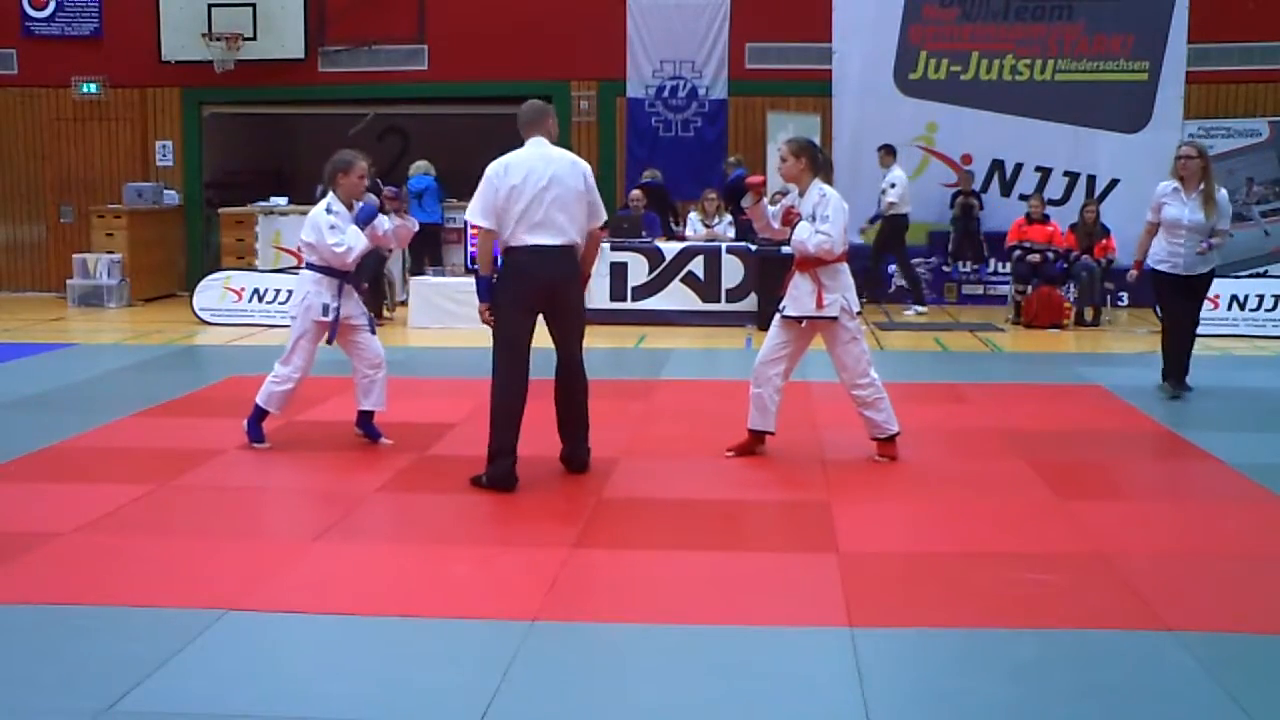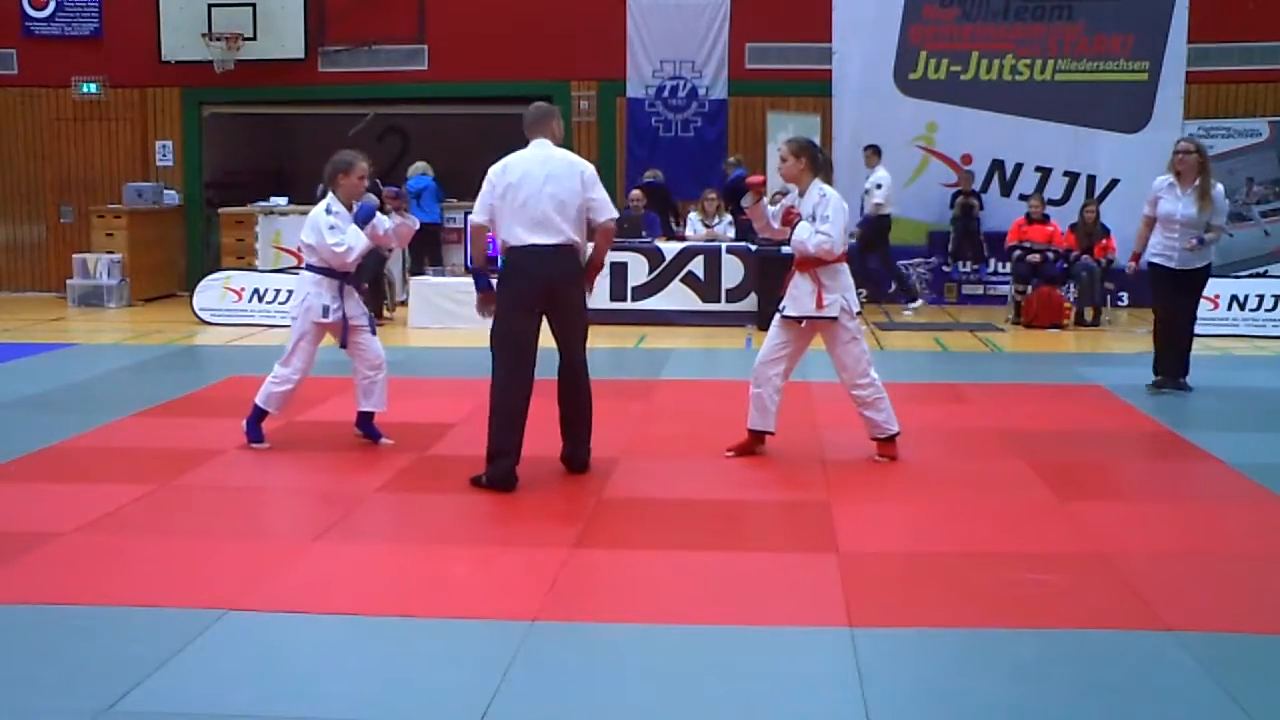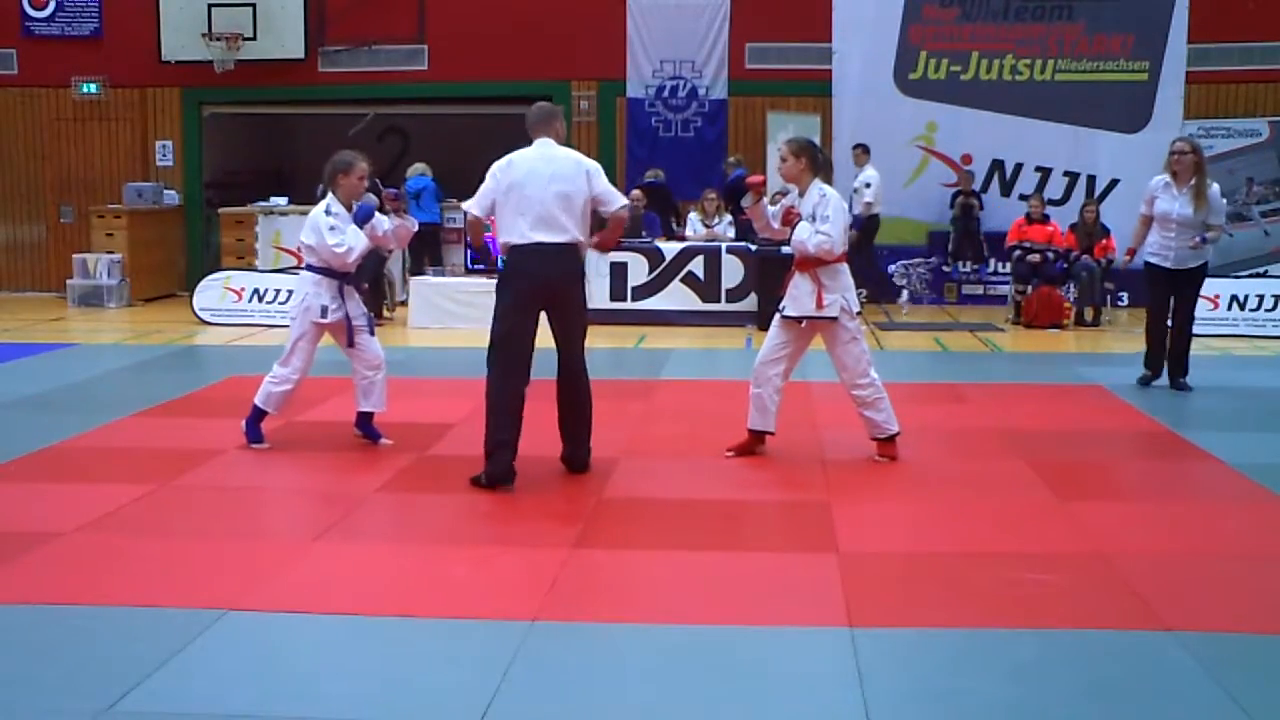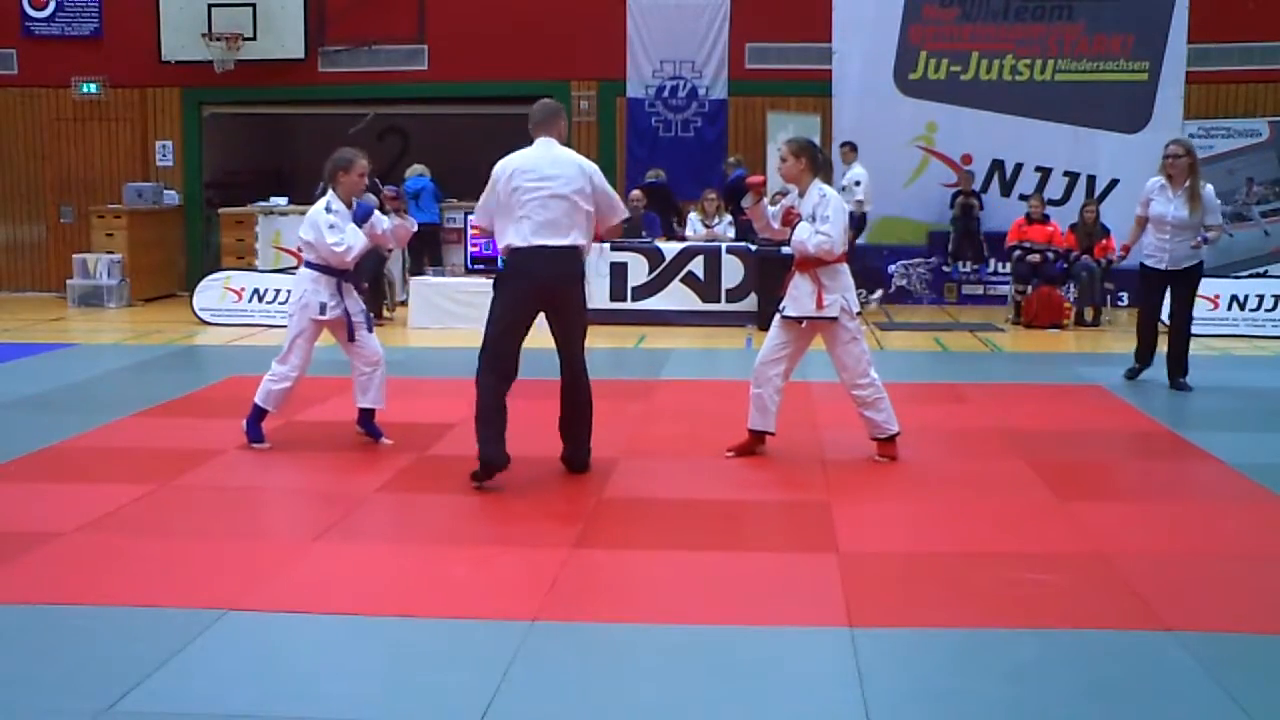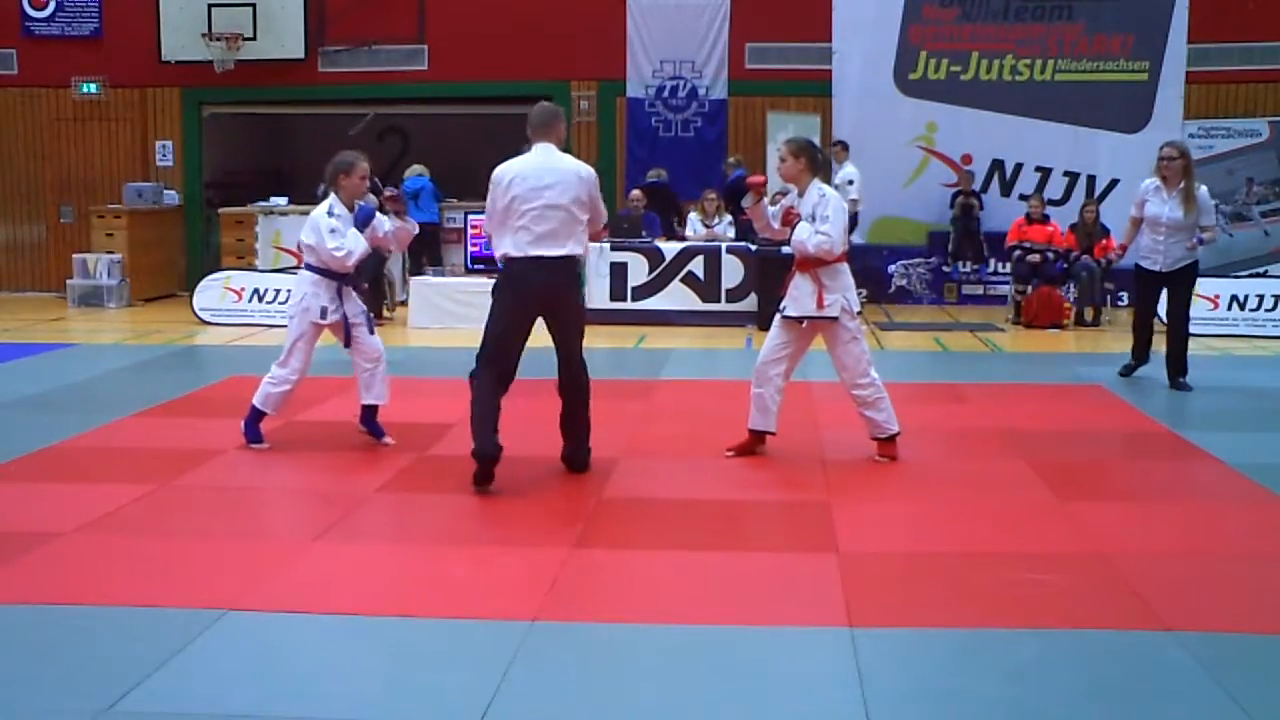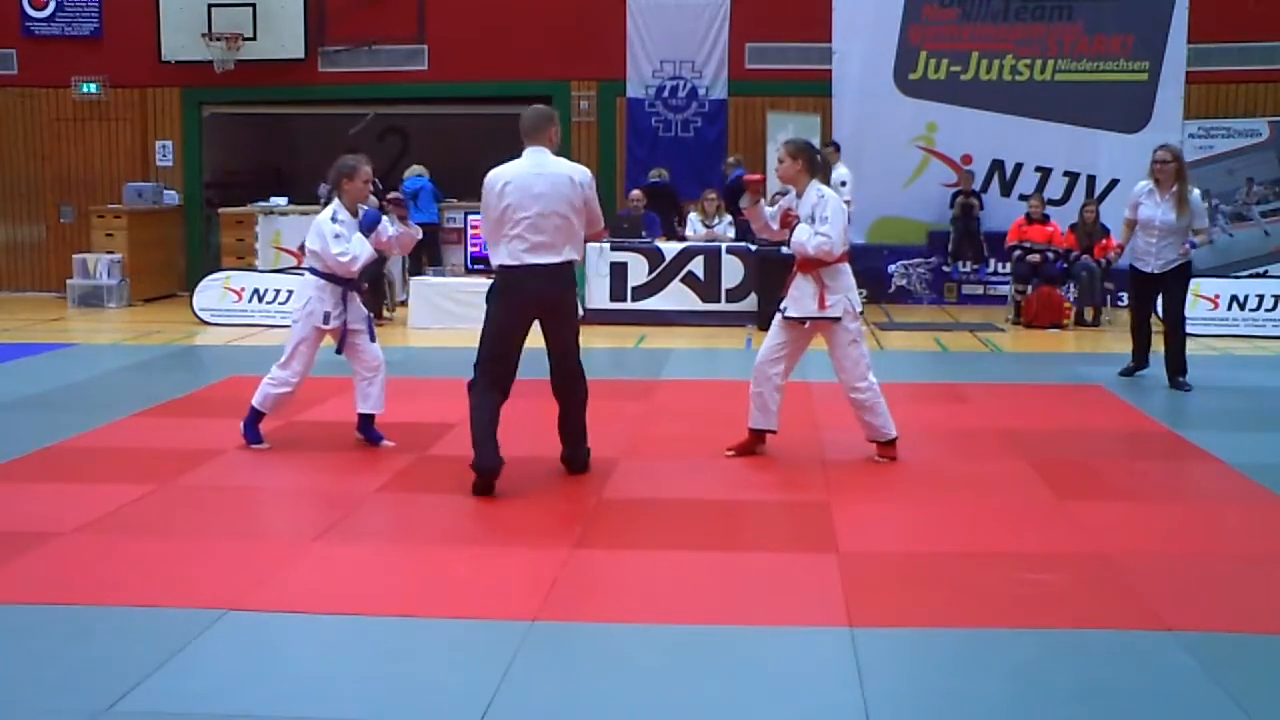
dt=0.1s
person 1, frame 1
left shoulder: (501, 167)
right shoulder: (576, 165)
left elbow: (485, 234)
right elbow: (594, 232)
left wrist: (485, 290)
right wrist: (581, 274)
left hip: (520, 267)
right hip: (564, 267)
left knee: (510, 369)
right knee: (570, 361)
left ankle: (502, 469)
right ankle: (576, 453)
person 1, frame 2
left shoulder: (503, 168)
right shoulder: (579, 166)
left elbow: (478, 229)
right elbow: (606, 227)
left wrist: (482, 283)
right wrist: (591, 269)
left hip: (520, 268)
right hip: (564, 267)
left knee: (512, 369)
right knee: (573, 362)
left ankle: (502, 468)
right ankle: (577, 454)
person 1, frame 3
left shoulder: (505, 166)
right shoulder: (582, 165)
left elbow: (474, 221)
right elbow: (618, 213)
left wrist: (486, 245)
right wrist: (606, 240)
left hip: (522, 267)
right hip: (566, 266)
left knee: (506, 367)
right knee: (572, 361)
left ankle: (500, 464)
right ankle: (576, 453)
person 1, frame 4
left shoulder: (507, 166)
right shoulder: (584, 167)
left elbow: (484, 223)
right elbow: (614, 223)
left hip: (521, 268)
right hip: (566, 268)
left knee: (496, 363)
right knee: (572, 362)
left ankle: (492, 452)
right ankle: (577, 453)
person 1, frame 5
left shoulder: (504, 173)
right shoulder: (583, 173)
left elbow: (494, 228)
right elbow: (596, 229)
left hip: (518, 276)
right hip: (563, 276)
left knee: (491, 367)
right knee: (572, 367)
left ankle: (486, 447)
right ankle: (577, 452)
person 1, frame 6
left shoulder: (496, 178)
right shoulder: (579, 176)
right elbow: (595, 232)
left hip: (512, 283)
right hip: (558, 281)
left knee: (490, 376)
right knee: (567, 369)
left ankle: (486, 461)
right ankle: (576, 453)
person 2, frame 1
left shoulder: (828, 198)
right shoulder: (795, 200)
left elbow: (830, 246)
right elbow: (768, 228)
left wrist: (797, 226)
right wrist: (755, 199)
left hip: (831, 291)
right hip: (801, 289)
left knee: (857, 371)
right knee: (767, 364)
left ankle: (886, 436)
right ankle: (756, 436)
person 2, frame 2
left shoulder: (828, 199)
right shoulder: (795, 199)
left elbow: (830, 246)
right elbow: (767, 227)
left wrist: (797, 226)
right wrist: (756, 199)
left hip: (830, 291)
right hip: (800, 289)
left knee: (857, 371)
right knee: (767, 364)
left ankle: (886, 436)
right ankle: (756, 436)
person 2, frame 3
left shoulder: (829, 198)
right shoulder: (795, 200)
left elbow: (830, 246)
right elbow: (768, 227)
left wrist: (797, 226)
right wrist: (756, 199)
left hip: (831, 292)
right hip: (800, 289)
left knee: (856, 372)
right knee: (767, 364)
left ankle: (886, 436)
right ankle: (756, 436)
person 2, frame 4
left shoulder: (828, 199)
right shoulder: (795, 200)
left elbow: (829, 247)
right elbow: (768, 227)
left wrist: (797, 227)
right wrist: (756, 199)
left hip: (830, 292)
right hip: (801, 289)
left knee: (857, 372)
right knee: (768, 364)
left ankle: (886, 436)
right ankle: (756, 436)
person 2, frame 5
left shoulder: (828, 198)
right shoulder: (795, 199)
left elbow: (829, 246)
right elbow: (767, 227)
left wrist: (796, 227)
right wrist: (756, 198)
left hip: (832, 292)
right hip: (801, 290)
left knee: (857, 372)
right knee: (769, 365)
left ankle: (886, 436)
right ankle: (757, 436)
person 2, frame 6
left shoulder: (827, 199)
right shoulder: (793, 200)
left elbow: (829, 247)
right elbow: (765, 227)
left wrist: (795, 229)
right wrist: (753, 199)
left hip: (832, 292)
right hip: (802, 290)
left knee: (855, 374)
right knee: (768, 364)
left ankle: (885, 439)
right ankle: (757, 436)
person 3, frame 1
left shoulder: (359, 211)
right shoulder: (322, 214)
right elbow: (341, 255)
right wrist: (360, 226)
left hip: (344, 293)
right hip: (316, 293)
left knee: (372, 357)
right knee: (295, 365)
left ankle: (365, 423)
right ankle: (255, 422)
person 3, frame 2
left shoulder: (359, 211)
right shoulder: (322, 215)
left elbow: (395, 239)
right elbow: (342, 255)
right wrist: (360, 225)
left hip: (345, 294)
right hip: (317, 293)
left knee: (373, 358)
right knee: (295, 365)
left ankle: (365, 423)
right ankle: (254, 422)
person 3, frame 3
left shoulder: (360, 211)
right shoulder: (322, 215)
left elbow: (394, 239)
right elbow: (341, 255)
right wrist: (359, 226)
left hip: (344, 294)
right hip: (316, 294)
left knee: (372, 358)
right knee: (293, 365)
left ankle: (364, 423)
right ankle: (253, 422)
person 3, frame 4
left shoulder: (360, 209)
right shoulder: (322, 212)
left elbow: (394, 238)
right elbow: (341, 253)
right wrist: (359, 224)
left hip: (343, 291)
right hip: (315, 291)
left knee: (371, 355)
right knee: (292, 361)
left ankle: (366, 421)
right ankle: (254, 421)
person 3, frame 5
left shoulder: (361, 211)
right shoulder: (323, 216)
left elbow: (396, 241)
right elbow: (340, 258)
left wrist: (399, 215)
right wrist: (359, 229)
left hip: (342, 294)
right hip: (314, 293)
left knee: (372, 354)
right knee: (291, 365)
left ankle: (369, 421)
right ankle: (252, 423)
person 3, frame 6
left shoulder: (365, 215)
right shoulder: (327, 221)
left elbow: (399, 245)
right elbow: (345, 263)
left wrist: (402, 219)
right wrist: (365, 234)
left hip: (346, 299)
right hip: (318, 297)
left knee: (372, 362)
right knee: (292, 367)
left ankle: (366, 428)
right ankle: (251, 423)
person 4, frame 1
left shoulder: (1217, 196)
right shoulder: (1164, 190)
left elbow: (1221, 235)
right elbow: (1150, 230)
left wrist: (1210, 245)
right wrist: (1137, 264)
left hip: (1199, 271)
right hip: (1164, 267)
left knee: (1188, 323)
right knee: (1171, 322)
left ankle: (1179, 376)
right ankle: (1171, 379)
person 4, frame 2
left shoulder: (1214, 191)
right shoulder: (1160, 185)
left elbow: (1216, 231)
right elbow: (1147, 224)
left wrist: (1202, 241)
right wrist: (1135, 256)
left hip: (1196, 266)
right hip: (1161, 261)
left knee: (1185, 320)
right knee: (1164, 316)
left ankle: (1178, 374)
right ankle: (1162, 374)
person 4, frame 3
left shoulder: (1210, 191)
right shoulder: (1157, 184)
left elbow: (1216, 231)
right elbow: (1144, 222)
left wrist: (1203, 240)
right wrist: (1131, 251)
left hip: (1192, 265)
right hip: (1157, 261)
left knee: (1183, 319)
right knee: (1156, 315)
left ankle: (1178, 374)
right ankle: (1152, 368)
person 4, frame 4
left shoulder: (1204, 192)
right shoulder: (1153, 186)
left elbow: (1216, 231)
right elbow: (1140, 223)
left wrist: (1204, 239)
right wrist: (1126, 248)
left hip: (1187, 265)
right hip: (1152, 262)
left knee: (1181, 319)
right knee: (1147, 314)
left ankle: (1177, 375)
right ankle: (1142, 360)
person 4, frame 5
left shoulder: (1199, 194)
right shoulder: (1147, 188)
left elbow: (1210, 231)
right elbow: (1134, 223)
left wrist: (1200, 240)
right wrist: (1123, 246)
left hip: (1183, 266)
right hip: (1146, 263)
left knee: (1178, 319)
right knee: (1142, 314)
left ankle: (1177, 374)
right ankle: (1138, 358)
person 4, frame 6
left shoulder: (1191, 196)
right shoulder: (1141, 190)
left elbow: (1202, 234)
right elbow: (1129, 224)
left wrist: (1192, 244)
right wrist: (1121, 246)
left hip: (1175, 267)
right hip: (1141, 264)
left knee: (1174, 319)
right knee: (1139, 315)
left ankle: (1177, 374)
right ankle: (1139, 360)
